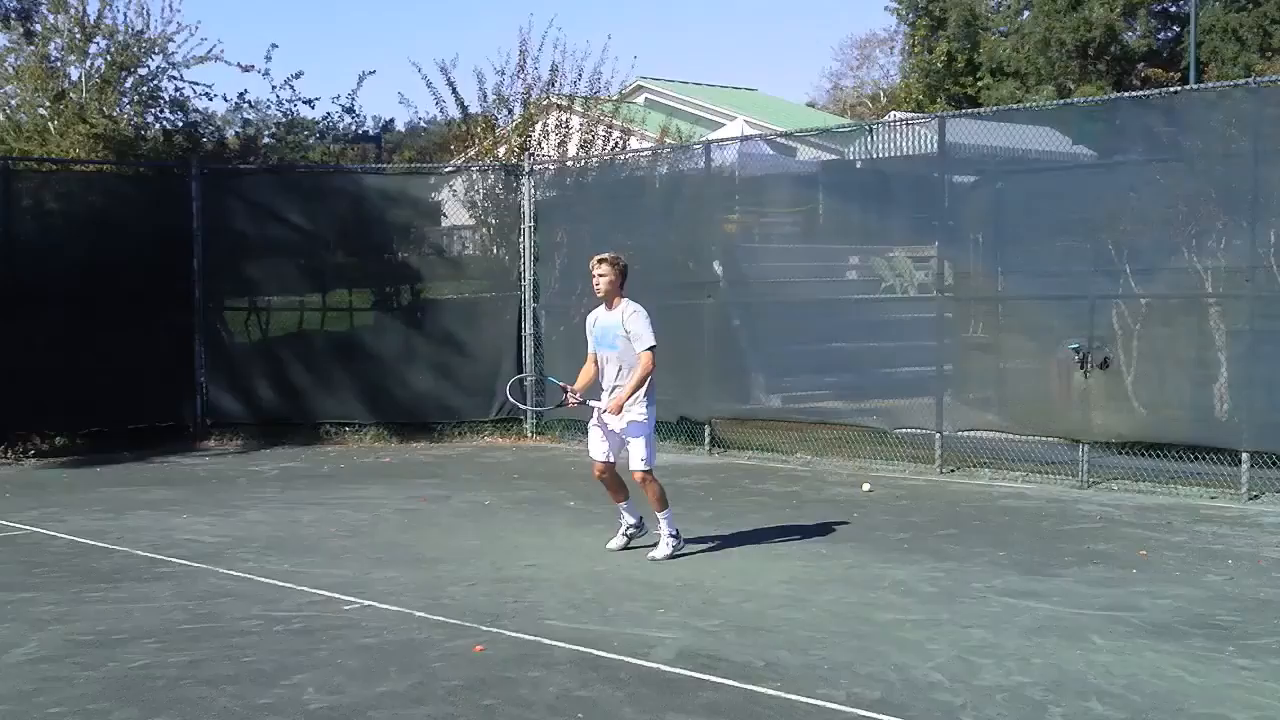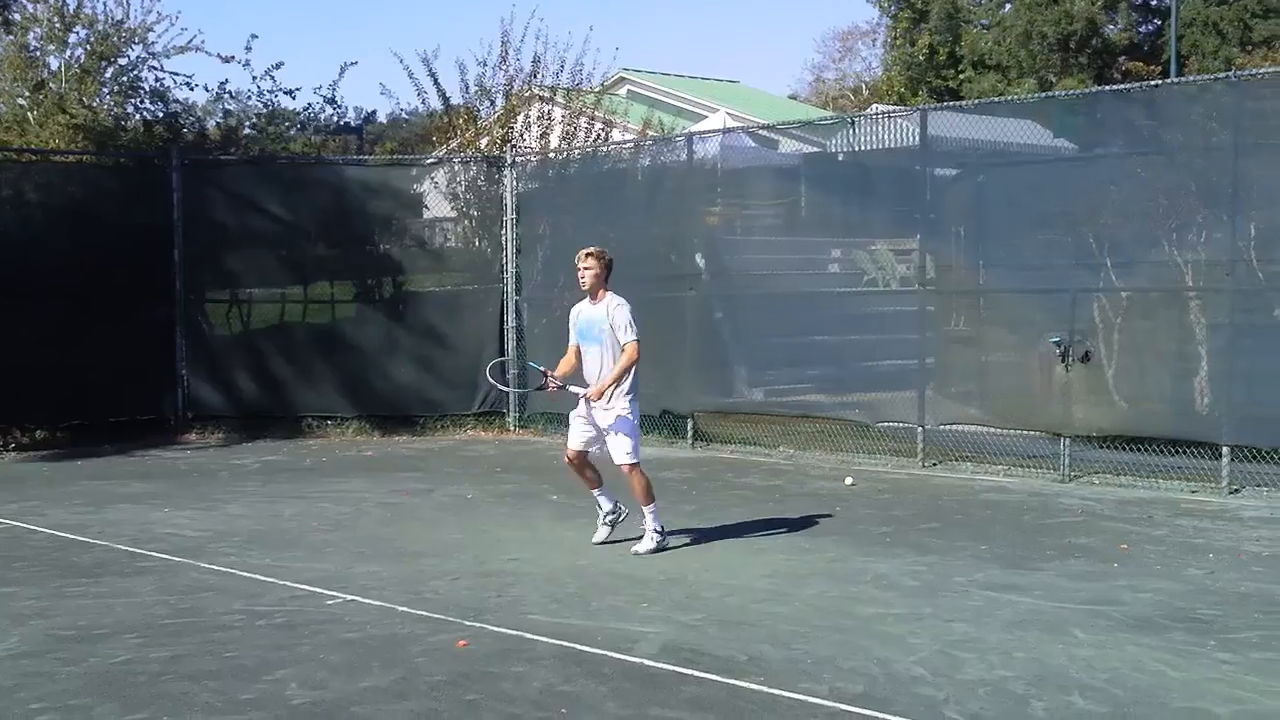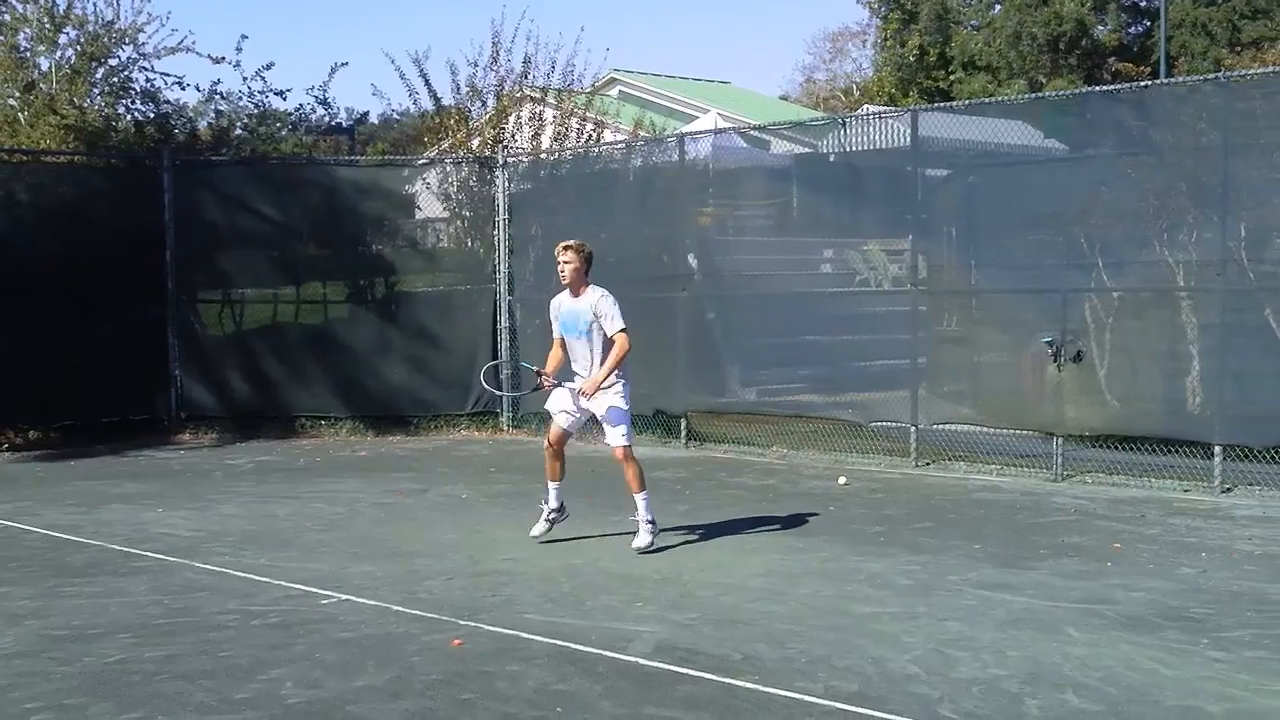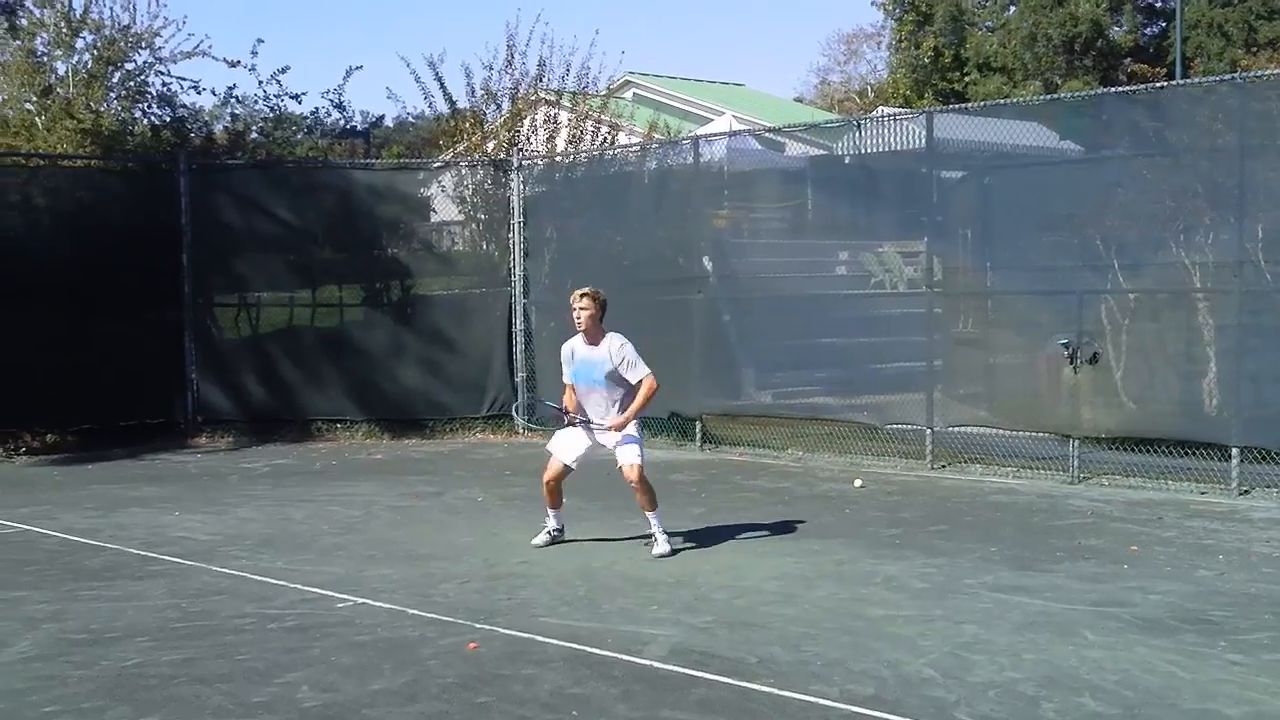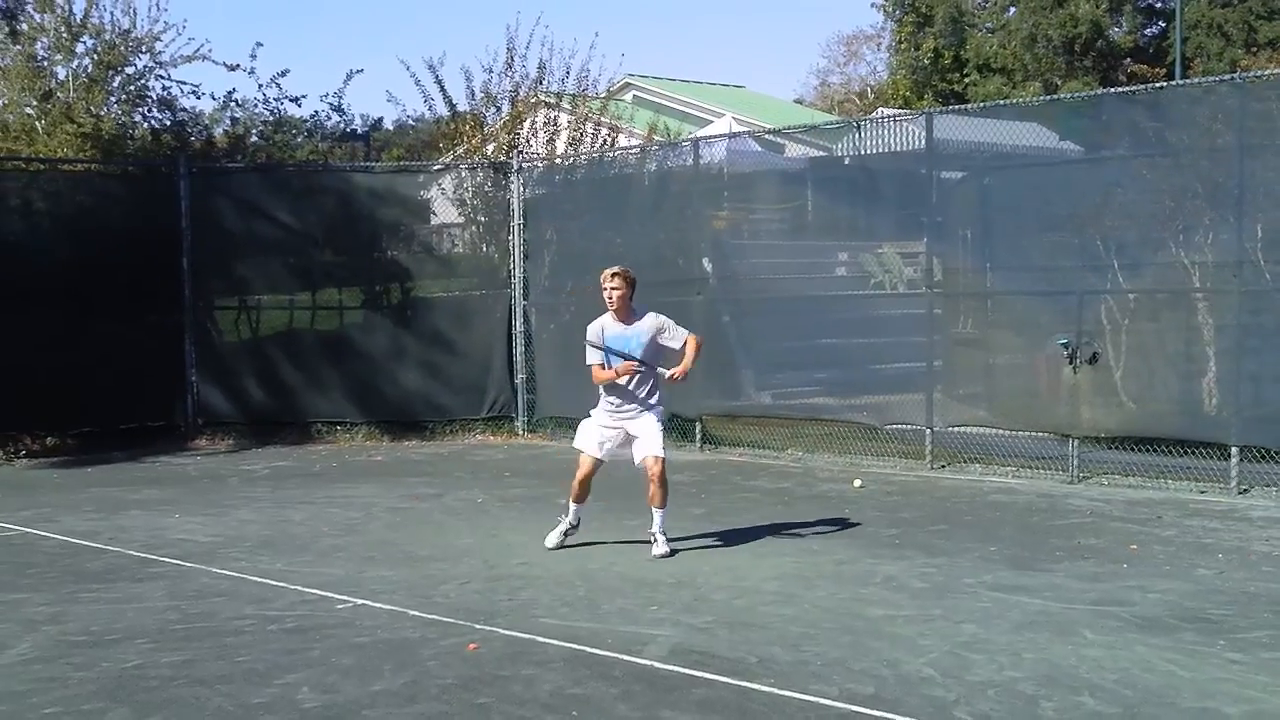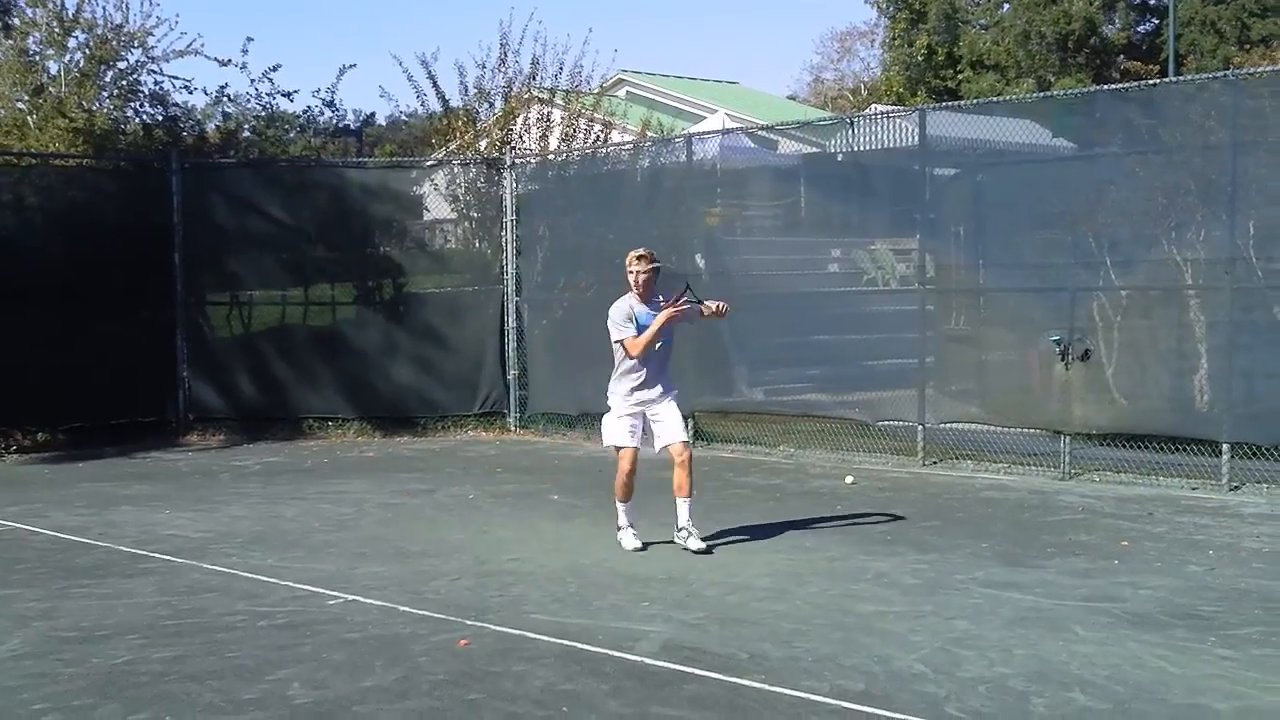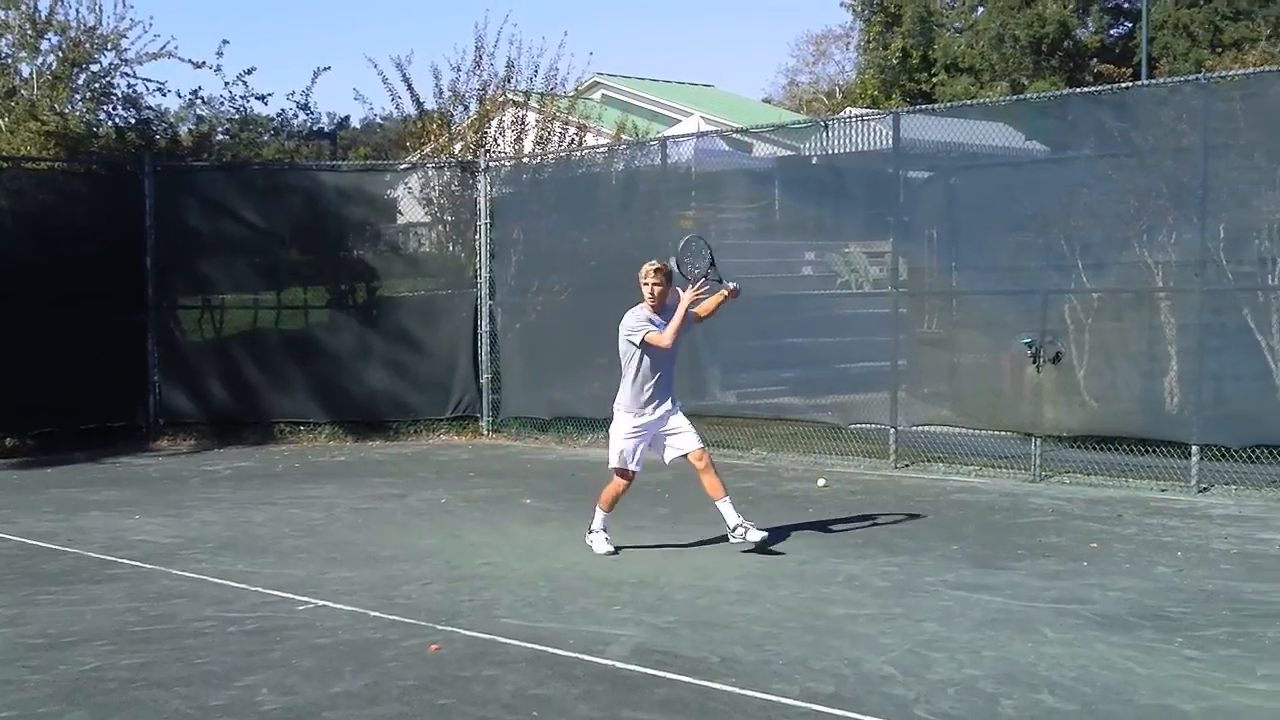
dt=0.2s
person 1, frame 1
left shoulder: (634, 313)
right shoulder: (593, 319)
left elbow: (648, 362)
left wrist: (623, 397)
right wrist: (577, 388)
left hip: (635, 406)
right hip: (608, 406)
left knee: (642, 474)
right knee: (601, 470)
left ankle: (671, 535)
right ankle: (632, 523)
person 1, frame 2
left shoulder: (617, 307)
right shoulder: (577, 311)
left elbow: (632, 353)
right elbow: (573, 355)
left wrist: (605, 386)
right wrist: (558, 374)
left hip: (618, 400)
right hip: (590, 398)
left knee: (629, 466)
right knee: (574, 457)
left ankle: (654, 530)
right ankle: (611, 509)
person 1, frame 3
left shoulder: (600, 300)
right shoulder: (557, 304)
left elbow: (623, 344)
right elbow: (558, 347)
left wrist: (599, 379)
right wrist: (548, 372)
left hip: (609, 388)
right hip: (577, 385)
left knee: (622, 453)
right knee: (552, 443)
left ankle: (645, 521)
right ankle: (554, 507)
person 1, frame 4
left shoulder: (619, 348)
right shoulder: (570, 349)
left elbow: (649, 385)
right elbow: (570, 391)
left wrist: (627, 416)
right wrist: (570, 413)
left hip: (620, 426)
right hip: (585, 425)
left knee: (635, 476)
right knee: (550, 478)
left ankle: (658, 533)
right ankle: (555, 527)
person 1, frame 5
left shoulder: (652, 323)
right shoulder: (595, 329)
left elbow: (693, 339)
right elbow: (598, 377)
left wrist: (686, 365)
right wrist: (620, 371)
left hip: (645, 411)
right hip: (608, 411)
left knee: (656, 469)
right knee: (583, 474)
left ankle: (658, 532)
right ankle: (569, 521)
person 1, frame 6
left shoulder: (664, 305)
right shoulder: (620, 309)
left elbow: (702, 308)
right elbow: (635, 350)
left wrist: (717, 308)
right wrist: (662, 320)
left hip: (661, 396)
right hip: (625, 398)
left knee: (683, 456)
right knee: (628, 465)
left ankle: (684, 527)
right ankle: (624, 525)
person 1, frame 7
left shoulder: (673, 313)
right shoulder: (633, 319)
left elbow: (702, 313)
right elbow: (666, 342)
left wrist: (727, 293)
right wrist: (684, 306)
left hip: (667, 410)
right hip: (633, 414)
left knee: (703, 462)
right knee: (622, 481)
left ankle: (737, 526)
right ankle: (596, 530)
